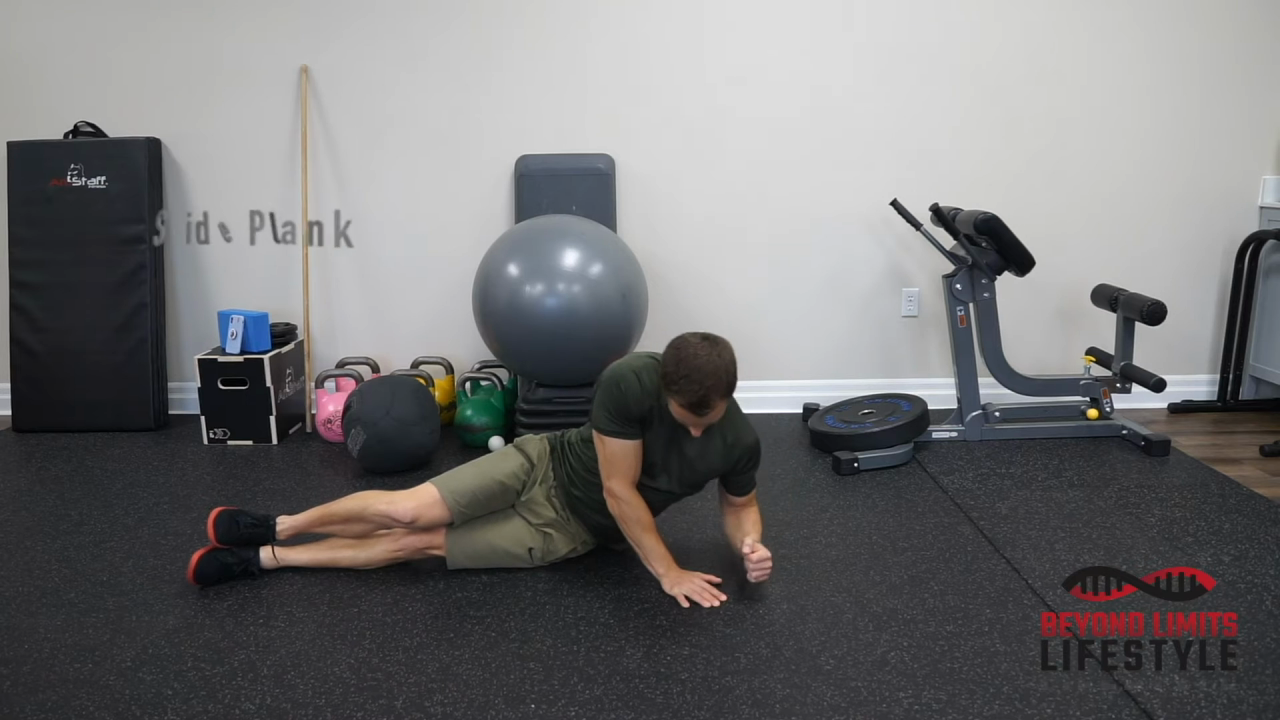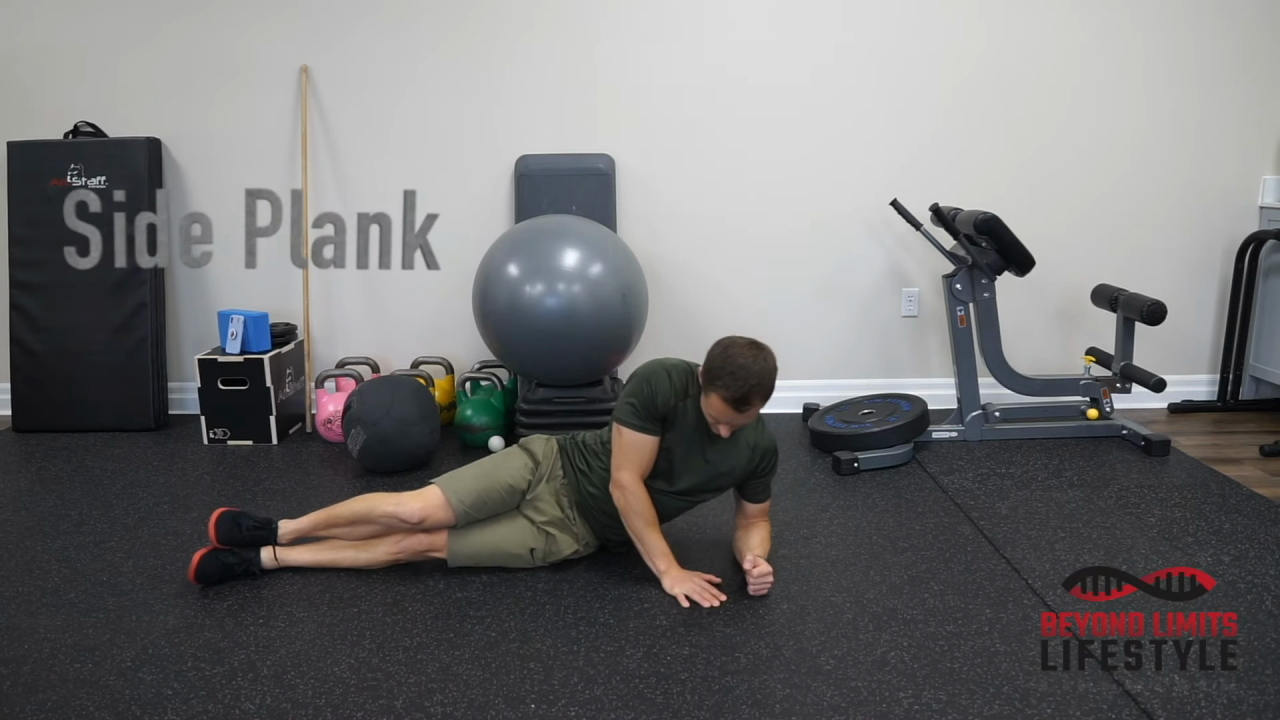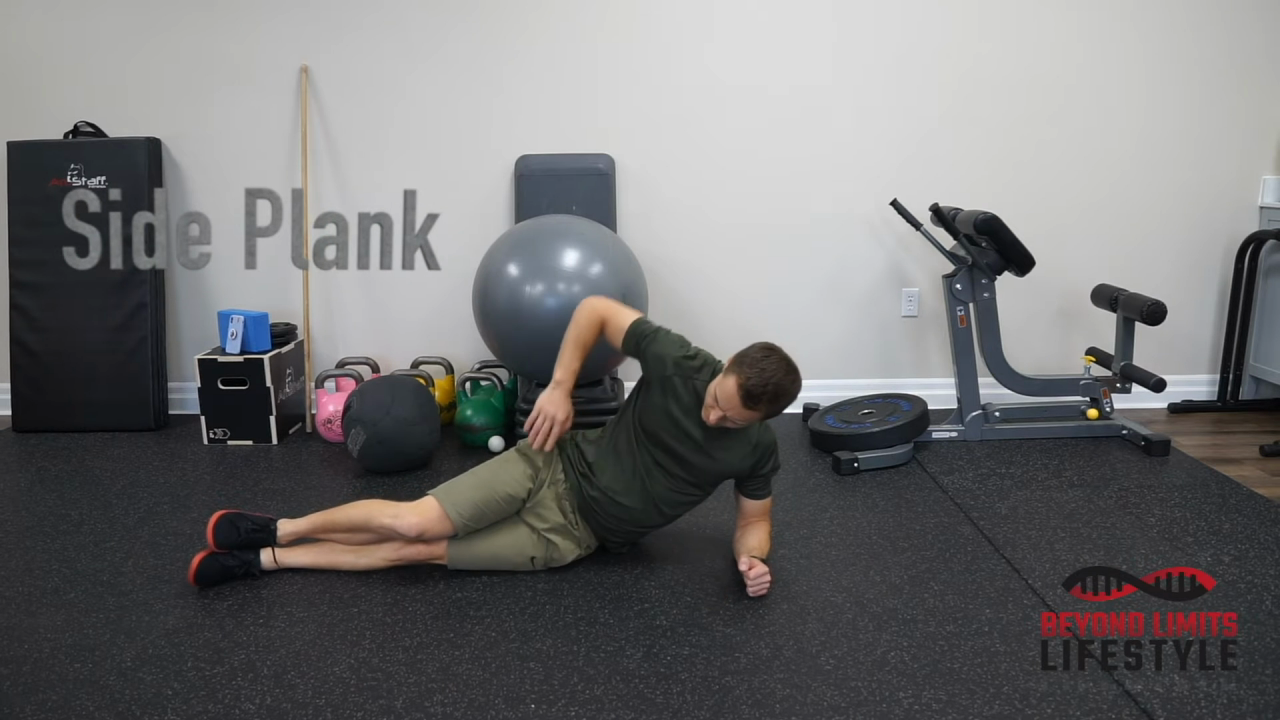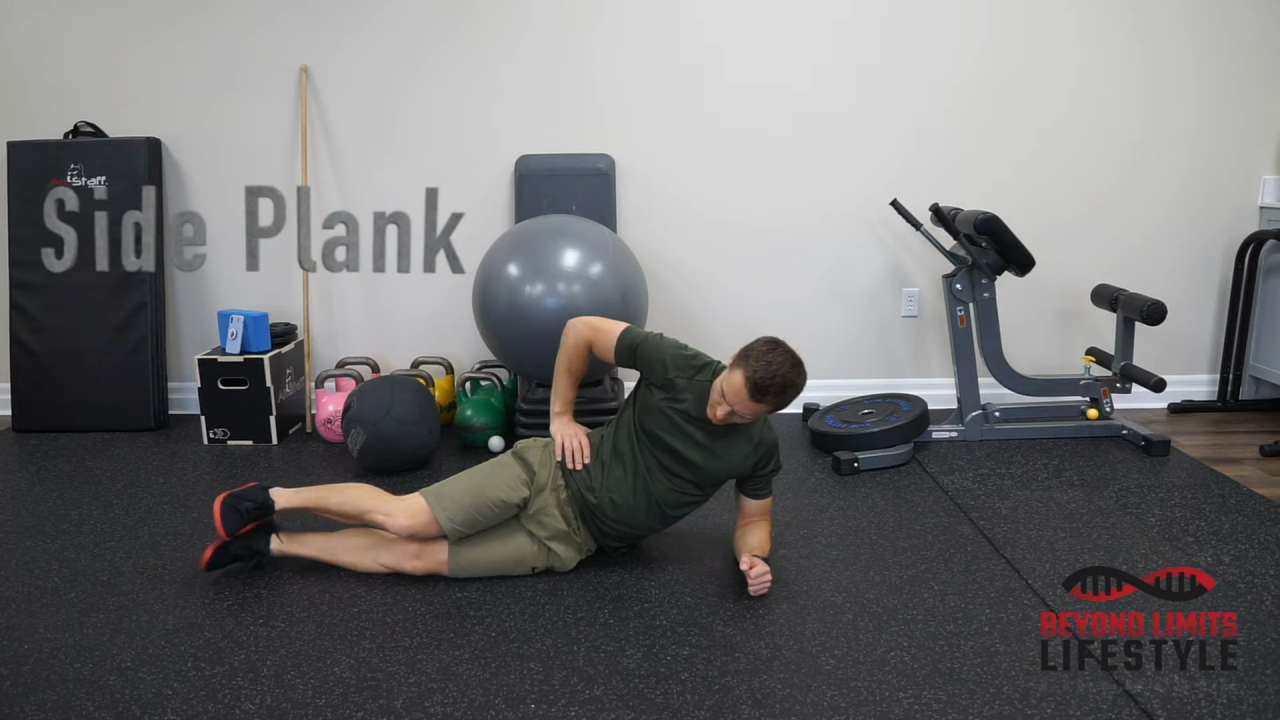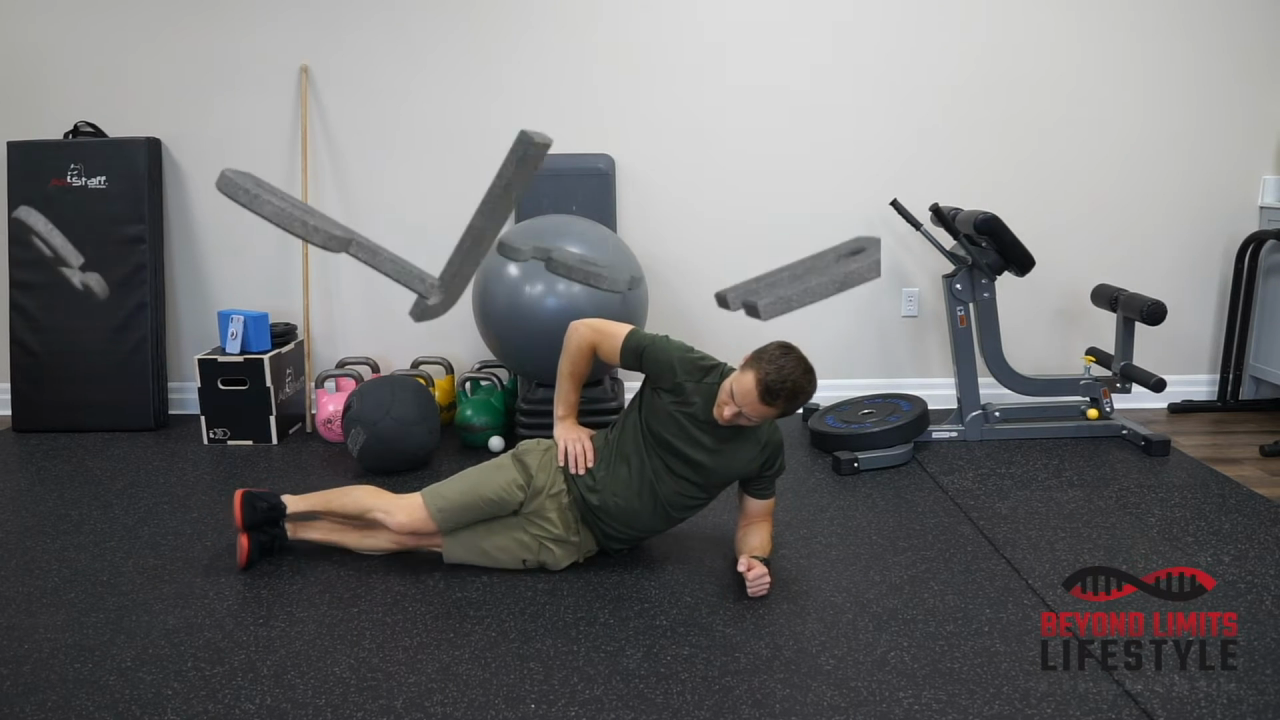
dt=0.7s
person 1, frame 1
left shoulder: (739, 442)
right shoulder: (629, 380)
left elbow: (739, 505)
right elbow: (619, 490)
left wrist: (750, 546)
right wrist: (668, 572)
left hip: (572, 528)
right hip: (543, 465)
left knee: (416, 545)
right knee: (407, 511)
left ankle: (264, 559)
right ankle: (275, 526)
person 1, frame 2
left shoulder: (758, 448)
right shoulder: (661, 382)
left elbow: (753, 519)
right elbow: (626, 482)
left wrist: (754, 559)
right wrist: (668, 570)
left hip: (573, 531)
right hip: (551, 466)
left knee: (419, 545)
right knee: (415, 512)
left ankle: (265, 560)
right ankle: (281, 529)
person 1, frame 3
left shoulder: (757, 448)
right shoulder: (679, 363)
left elbow: (753, 518)
right elbow: (595, 308)
left wrist: (752, 558)
right wrist: (559, 389)
left hip: (572, 536)
right hip: (553, 471)
left knee: (419, 550)
right knee: (414, 522)
left ankle: (263, 562)
right ankle: (277, 530)
person 1, frame 4
left shoulder: (758, 447)
right shoulder: (677, 364)
left elbow: (753, 521)
right elbow: (580, 328)
left wrist: (753, 559)
right wrist: (561, 414)
left hip: (569, 540)
right hip: (549, 475)
left knee: (413, 559)
right knee: (404, 520)
left ankle: (270, 546)
right ankle: (278, 499)
person 1, frame 5
left shoulder: (764, 450)
right shoulder: (683, 367)
left elbow: (755, 520)
right elbow: (584, 330)
left wrist: (755, 560)
right wrist: (565, 418)
left hip: (570, 538)
right hip: (554, 478)
left knee: (418, 540)
right knee: (404, 516)
left ankle: (287, 534)
right ankle: (284, 506)
